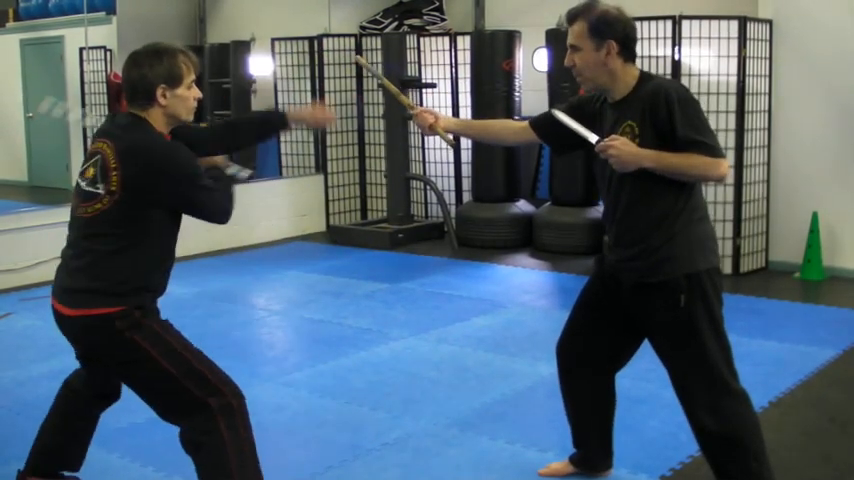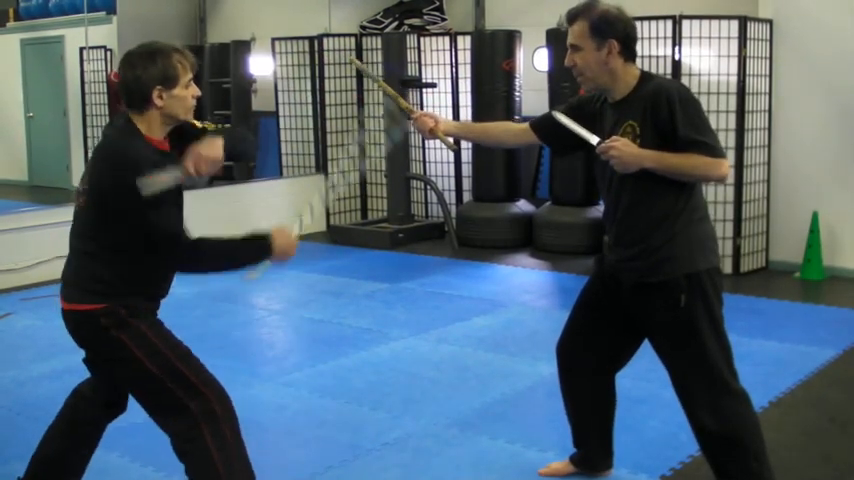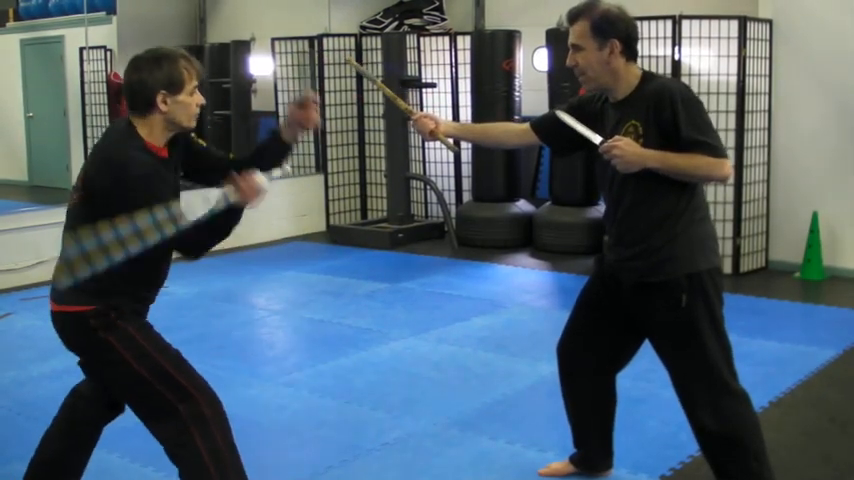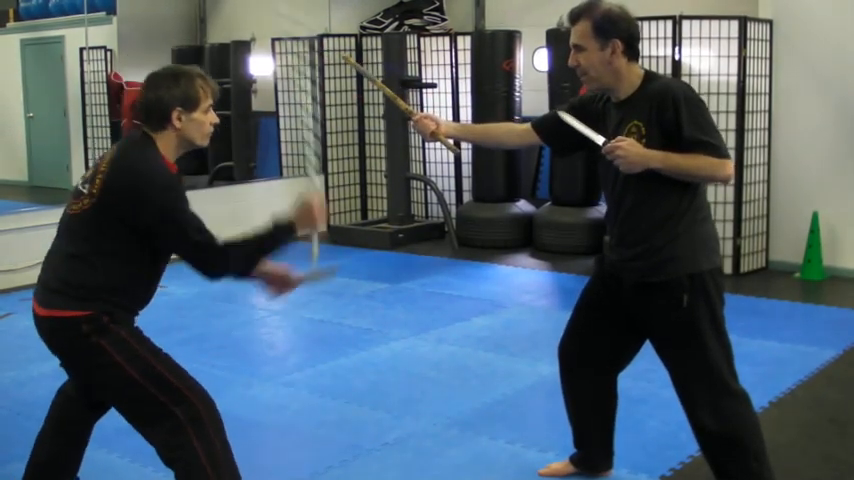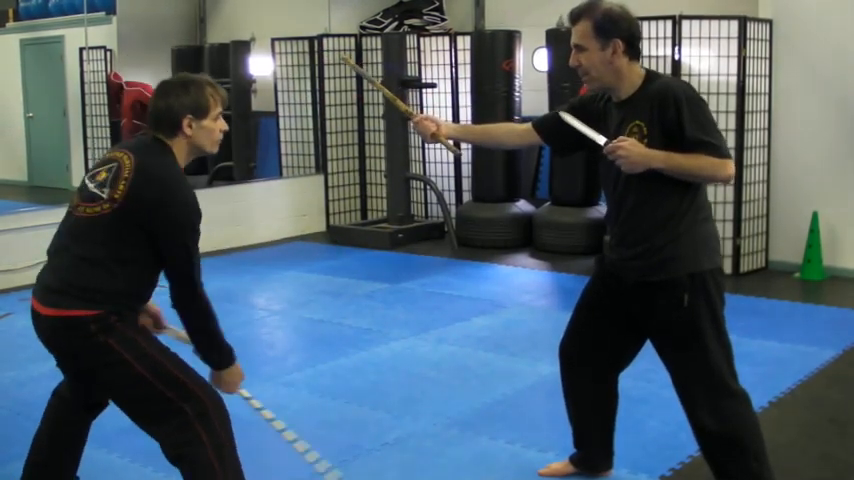
dt=0.2s
person 1, frame 1
left shoulder: (665, 96)
right shoulder: (592, 107)
left elbow: (716, 166)
right elbow: (520, 131)
left wrist: (641, 156)
right wrist: (449, 124)
left hip: (679, 269)
right hip: (620, 265)
left knee: (710, 389)
right knee: (578, 355)
person 1, frame 2
left shoulder: (666, 96)
right shoulder: (592, 108)
left elbow: (717, 167)
right elbow: (521, 133)
left wrist: (643, 158)
right wrist: (449, 127)
left hip: (679, 270)
right hip: (620, 266)
left knee: (710, 389)
right knee: (579, 355)
person 1, frame 3
left shoulder: (668, 96)
right shoulder: (593, 108)
left elbow: (720, 167)
right elbow: (521, 134)
left wrist: (646, 157)
right wrist: (448, 128)
left hip: (680, 270)
right hip: (621, 265)
left knee: (710, 390)
right knee: (579, 356)
person 1, frame 4
left shoulder: (670, 97)
right shoulder: (595, 108)
left elbow: (722, 168)
right elbow: (523, 134)
left wrist: (649, 158)
right wrist: (449, 128)
left hip: (681, 270)
right hip: (622, 265)
left knee: (711, 390)
right knee: (581, 357)
person 1, frame 5
left shoulder: (672, 96)
right shoulder: (596, 107)
left elbow: (723, 168)
right elbow: (523, 134)
left wrist: (651, 157)
right wrist: (450, 130)
left hip: (682, 270)
right hip: (622, 265)
left knee: (711, 390)
right knee: (581, 357)
person 2, frame 1
left shoulder: (119, 131)
right shoulder: (162, 156)
left elbow: (205, 137)
right elbow: (217, 208)
left wrist: (291, 118)
right wrist: (217, 171)
left hip: (73, 300)
right hip: (114, 312)
left knee: (96, 381)
right knee: (216, 405)
person 2, frame 2
left shoulder: (147, 131)
right shoulder: (129, 161)
left elbow: (237, 139)
right elbow: (180, 253)
left wrist: (215, 143)
right wrist: (266, 245)
left hip: (96, 301)
right hip: (109, 310)
left knee: (105, 390)
right knee: (202, 407)
person 2, frame 3
left shoulder: (162, 141)
right shoulder: (126, 164)
left elbow: (230, 171)
right elbow: (191, 243)
left wrist: (288, 132)
right wrist: (238, 203)
left hip: (90, 303)
right hip: (93, 312)
left knee: (102, 391)
right knee: (192, 408)
person 2, frame 4
left shoulder: (143, 158)
right shoulder: (146, 177)
left elbow: (191, 245)
right elbow: (211, 260)
left wrist: (256, 268)
right wrist: (291, 226)
left hip: (66, 306)
right hip: (84, 318)
left knee: (89, 390)
right knee: (188, 413)
person 2, frame 5
left shoulder: (125, 155)
right shoulder: (170, 191)
right elbow: (187, 288)
left wrist: (136, 302)
right wrist: (221, 361)
left hip: (51, 304)
right hip: (87, 320)
left knee: (86, 390)
right knee: (197, 414)
